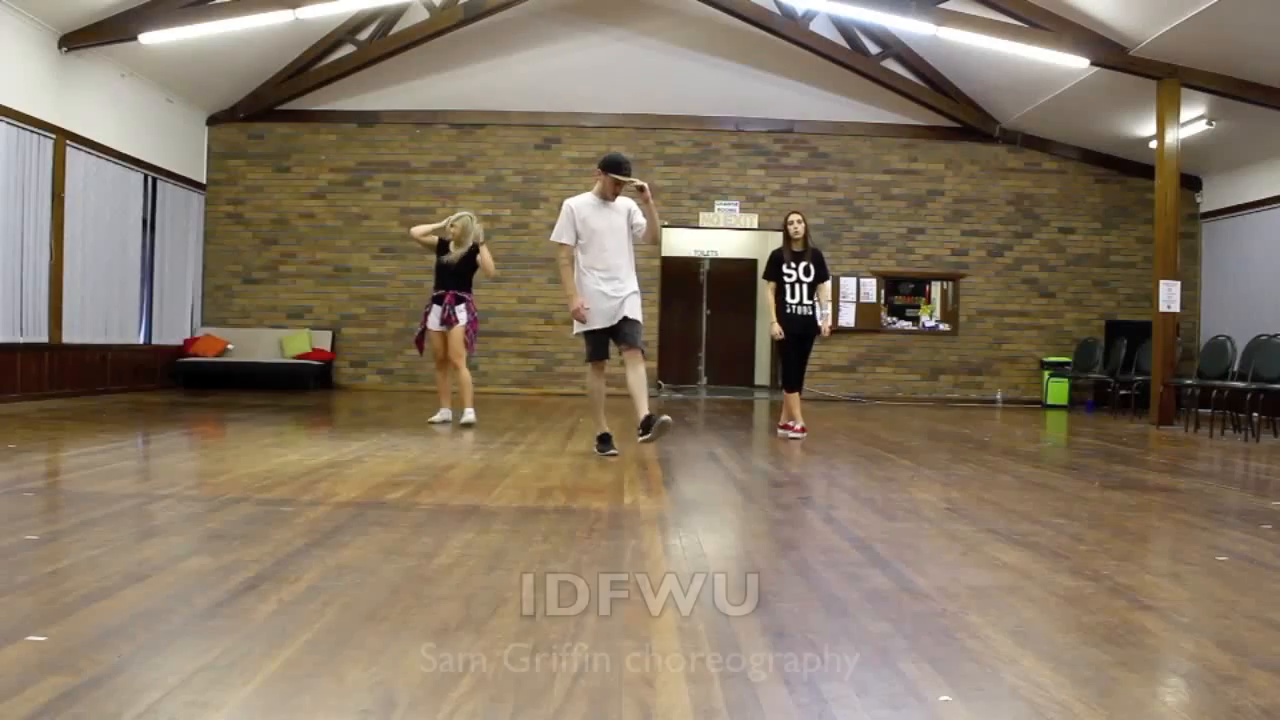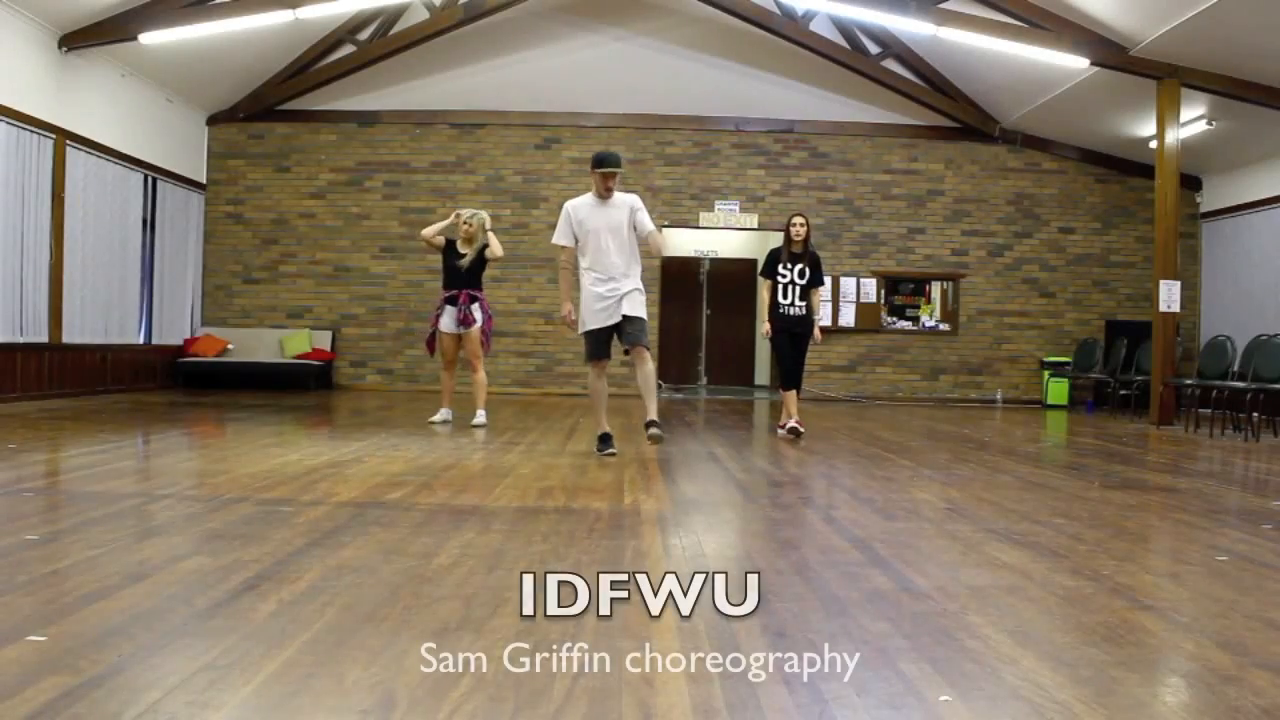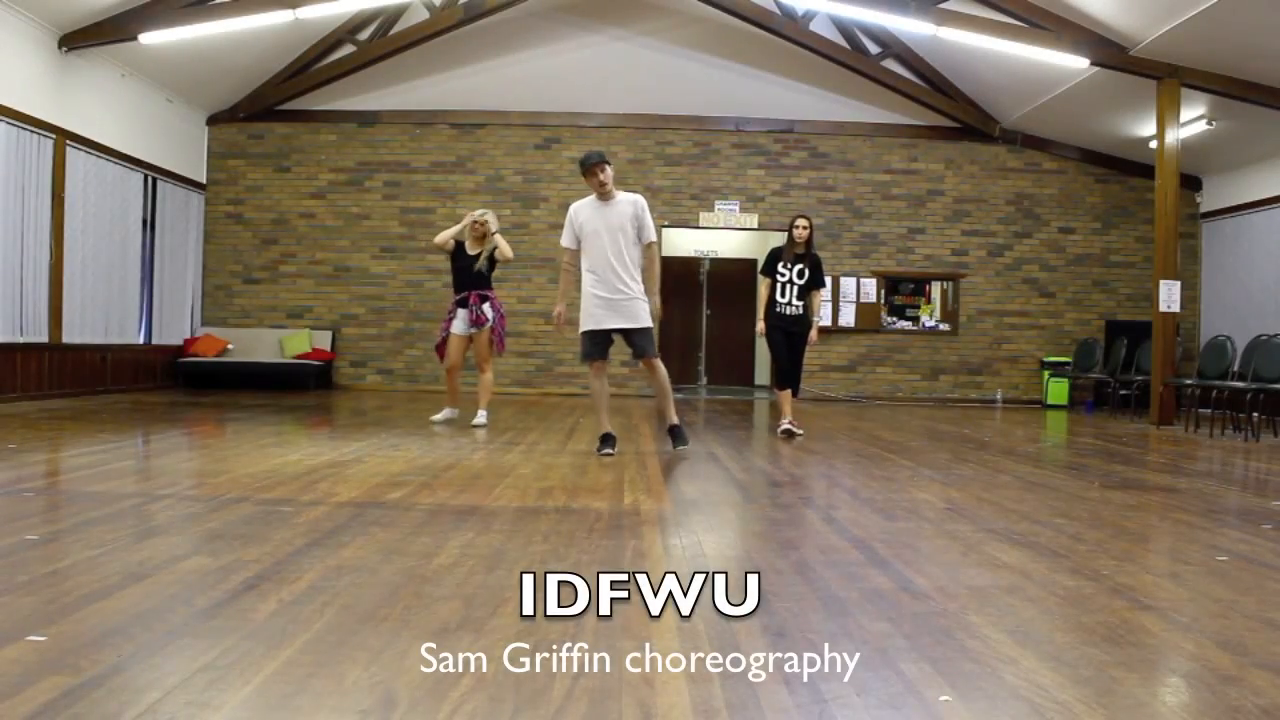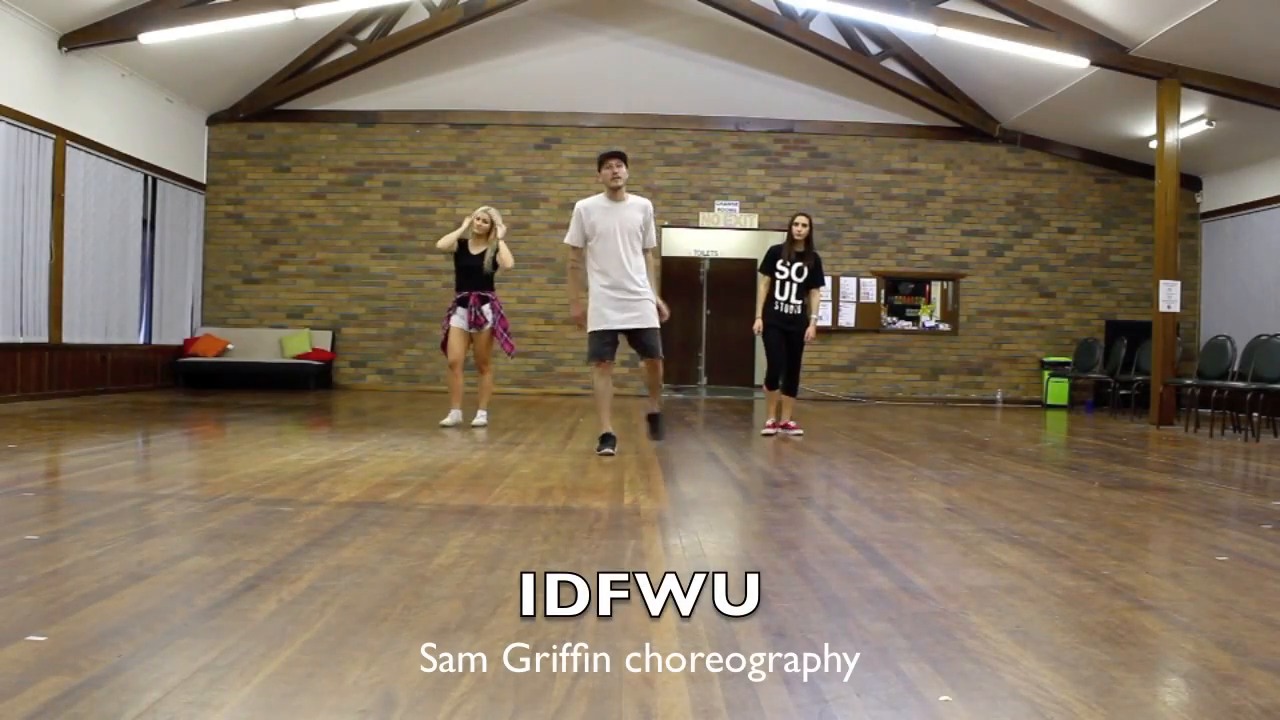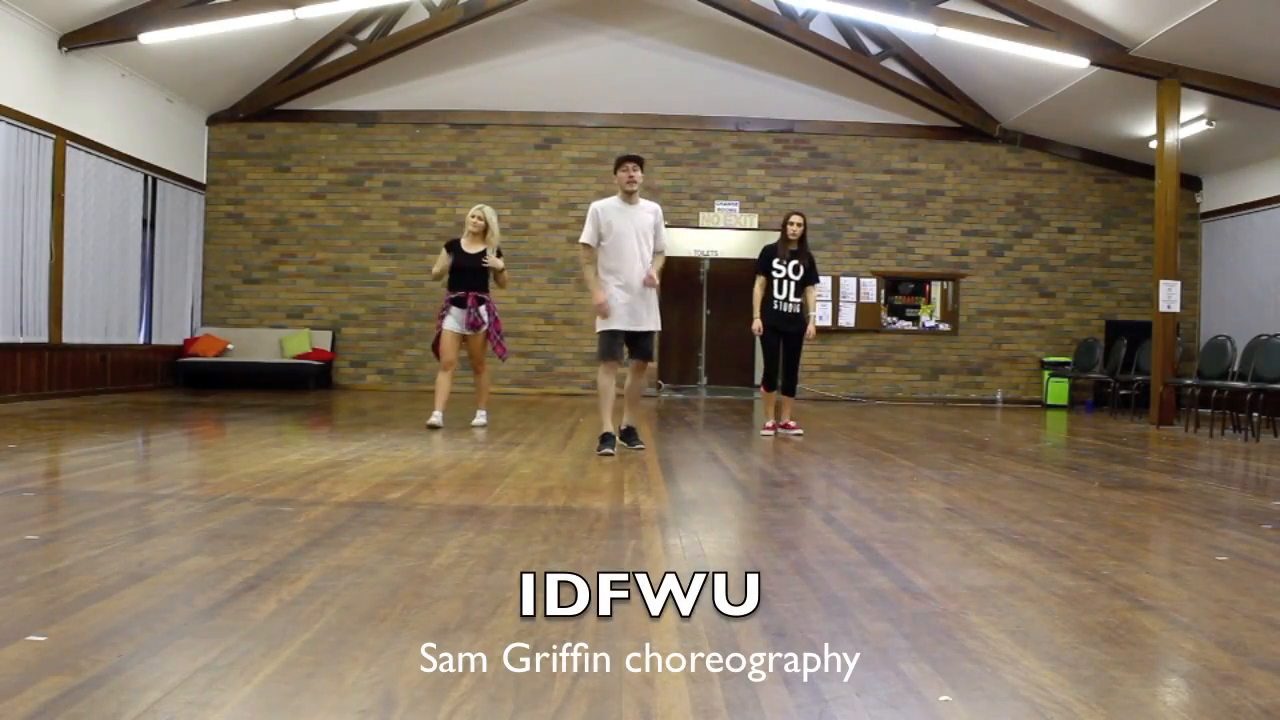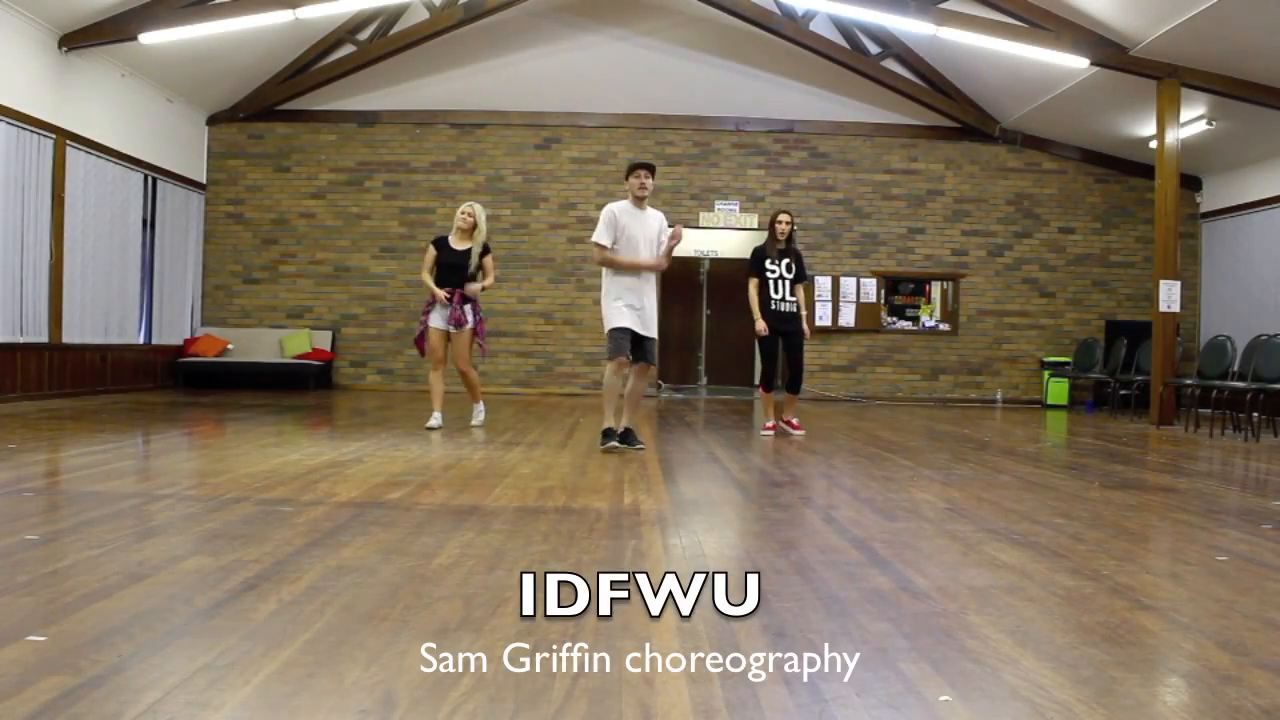
dt=0.3s
person 1, frame 1
left shoulder: (627, 206)
right shoulder: (574, 206)
left elbow: (653, 238)
right elbow: (564, 256)
left wrist: (647, 202)
right wrist: (573, 296)
left hip: (627, 295)
right hip: (593, 300)
left knee: (633, 354)
right knee: (597, 364)
left ankle: (645, 420)
right ankle: (602, 433)
person 1, frame 2
left shoulder: (631, 202)
right shoulder: (573, 209)
left elbow: (650, 235)
right elbow: (565, 259)
left wrist: (661, 243)
right wrist: (565, 301)
left hip: (629, 292)
right hip: (595, 298)
left knee: (640, 351)
right knee: (598, 364)
left ankle: (651, 421)
right ankle: (604, 432)
person 1, frame 3
left shoulder: (635, 202)
right shoulder: (577, 211)
left elbow: (650, 250)
right elbow: (569, 260)
left wrist: (653, 295)
right wrist: (560, 301)
left hip: (631, 299)
right hip: (595, 303)
left knee: (651, 359)
right knee: (596, 366)
left ankle: (673, 423)
right ankle: (606, 433)
person 1, frame 4
left shoulder: (643, 207)
right shoulder: (585, 208)
left elbow: (650, 254)
right elbow: (575, 259)
left wrist: (655, 295)
right wrist: (576, 301)
left hip: (639, 300)
right hip: (603, 302)
left knee: (653, 359)
right knee: (602, 364)
left ankle: (654, 410)
right ankle: (606, 433)
person 1, frame 5
left shoulder: (654, 211)
right shoulder: (600, 209)
left elbow: (659, 253)
right elbow: (587, 256)
left wrist: (654, 272)
right wrist: (596, 292)
left hip: (643, 301)
right hip: (613, 301)
left knee: (640, 363)
right knee: (609, 363)
left ankle: (628, 427)
right ankle: (607, 432)
person 1, frame 6
left shoulder: (658, 218)
right shoulder: (613, 211)
left elbow: (660, 265)
right elbow: (600, 256)
left wrist: (670, 247)
right wrist: (641, 264)
left hip: (646, 304)
right hip: (618, 300)
left knee: (643, 366)
right knee: (618, 360)
left ankle: (626, 428)
right ankle: (608, 428)
person 2, frame 1
left shoulder: (815, 255)
right shoulder: (778, 256)
left elbow: (822, 288)
right elbow: (771, 291)
left wrist: (826, 317)
right wrist: (773, 321)
left hip: (807, 323)
right hip: (786, 322)
left knee: (798, 372)
right knee: (789, 371)
left ankle: (785, 421)
right ankle: (798, 423)
person 2, frame 2
left shoulder: (812, 258)
right shoulder: (775, 255)
left elbow: (815, 292)
right elbow: (766, 289)
left wrist: (816, 323)
right wrist: (765, 320)
left hip: (802, 324)
right hip: (779, 322)
left knee: (797, 371)
right knee: (786, 370)
left ankle: (784, 421)
right ankle: (794, 418)
person 2, frame 3
left shoulder: (813, 260)
right shoulder: (776, 254)
left elbow: (815, 294)
right elbow: (765, 287)
left wrist: (815, 325)
right wrist: (760, 318)
left hip: (799, 323)
right hip: (775, 321)
left knee: (794, 371)
right knee: (782, 369)
left ankle: (784, 420)
right ankle: (788, 419)
person 2, frame 4
left shoulder: (813, 259)
right shoulder: (776, 252)
left elbow: (814, 292)
right elbow: (764, 285)
left wrist: (812, 323)
right wrist: (758, 316)
left hip: (797, 322)
right hip: (773, 320)
left knee: (792, 371)
right knee: (774, 368)
left ankle: (786, 420)
right ankle: (771, 419)
person 2, frame 5
left shoulder: (806, 256)
right shoulder: (770, 251)
left elbow: (810, 290)
right elbow: (759, 286)
left wrist: (812, 320)
right wrist: (756, 316)
left hip: (795, 322)
right hip: (771, 320)
left knee: (791, 371)
right knee: (771, 369)
left ankle: (786, 420)
right ankle: (769, 420)
person 2, frame 6
left shoulder: (795, 255)
right shoulder: (760, 253)
left elbow: (799, 289)
right elbow: (753, 288)
left wrist: (804, 320)
right wrist: (757, 318)
left hip: (792, 321)
right hip: (769, 320)
left knee: (796, 369)
right knee: (769, 370)
left ankle: (788, 417)
right ankle: (770, 420)
person 3, frame 1
left shoulder: (473, 251)
right shoulder: (441, 245)
left elbow: (490, 272)
right elbow: (414, 233)
left wrist: (482, 243)
right wrist: (442, 224)
left hip: (460, 308)
right hip: (437, 307)
left knee: (457, 361)
right knee: (440, 362)
left ankle: (469, 410)
right ankle: (445, 410)
person 3, frame 2
left shoulder: (482, 250)
right shoulder: (448, 245)
left elbow: (498, 254)
right elbow: (425, 235)
left wrist: (489, 230)
right wrist: (449, 221)
left hip: (473, 308)
right hip: (449, 307)
left knee: (475, 362)
right knee: (448, 363)
left ankle: (481, 413)
right ankle: (446, 411)
person 3, frame 3
left shoulder: (491, 251)
right shoulder: (457, 246)
left elbow: (509, 256)
right elbow: (437, 242)
left wrist: (495, 231)
right wrist: (462, 225)
left hip: (484, 308)
right hip: (460, 309)
left knee: (483, 364)
right knee: (451, 365)
left ankle: (482, 413)
right ankle: (451, 409)
person 3, frame 4
left shoulder: (494, 250)
right shoulder: (461, 245)
left elbow: (508, 264)
right elbow: (440, 245)
left wrist: (501, 237)
right wrist: (462, 228)
left hip: (485, 308)
right hip: (460, 308)
left knee: (483, 365)
right knee: (453, 362)
left ankle: (482, 412)
right ankle: (456, 412)
person 3, frame 5
left shoulder: (493, 250)
right shoulder: (453, 246)
left elbow: (503, 284)
right elbow: (435, 276)
left wrist: (501, 267)
right wrist: (441, 268)
left hip: (480, 309)
right hip: (453, 308)
left knee: (478, 366)
right knee: (446, 363)
left ankle: (481, 412)
right ankle: (437, 414)
person 3, frame 6
left shoulder: (481, 247)
right shoulder: (440, 243)
left elbow: (491, 277)
right elbow: (425, 272)
left wrist: (480, 286)
right wrist: (434, 290)
left hip: (464, 308)
right hip: (438, 306)
left knee: (463, 365)
right knee: (436, 362)
left ankle: (478, 405)
right ankle: (437, 414)
